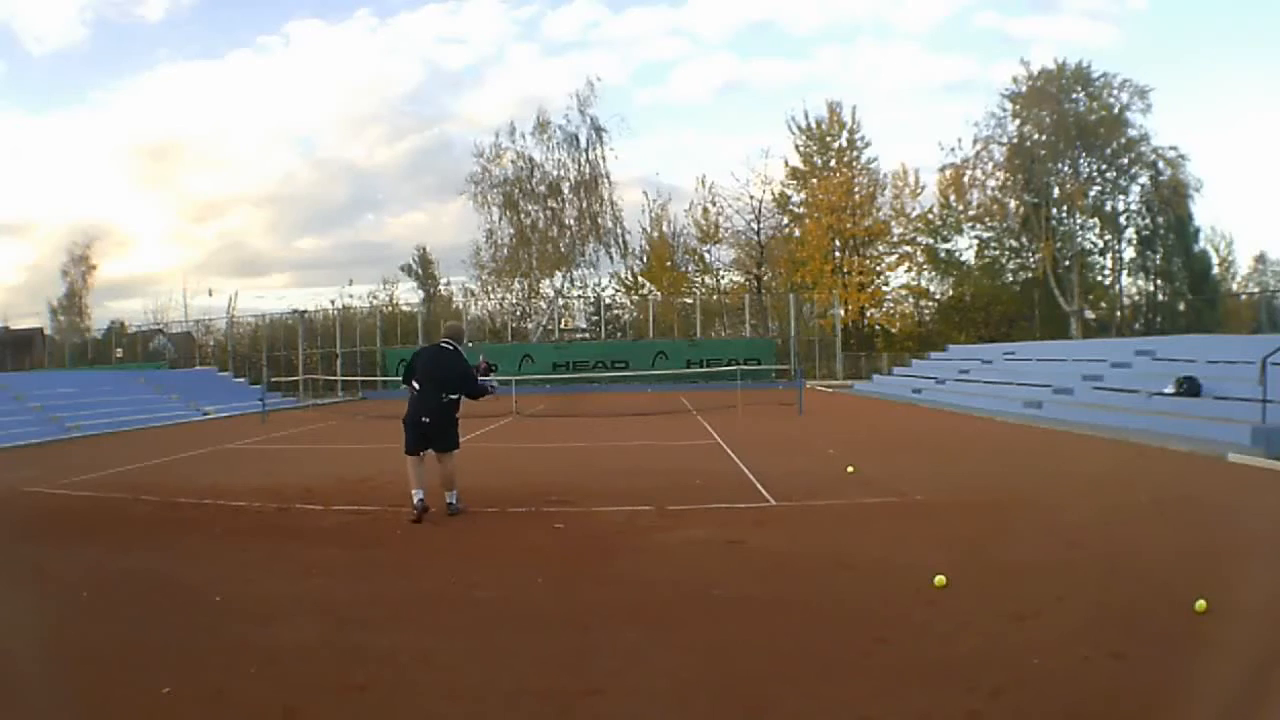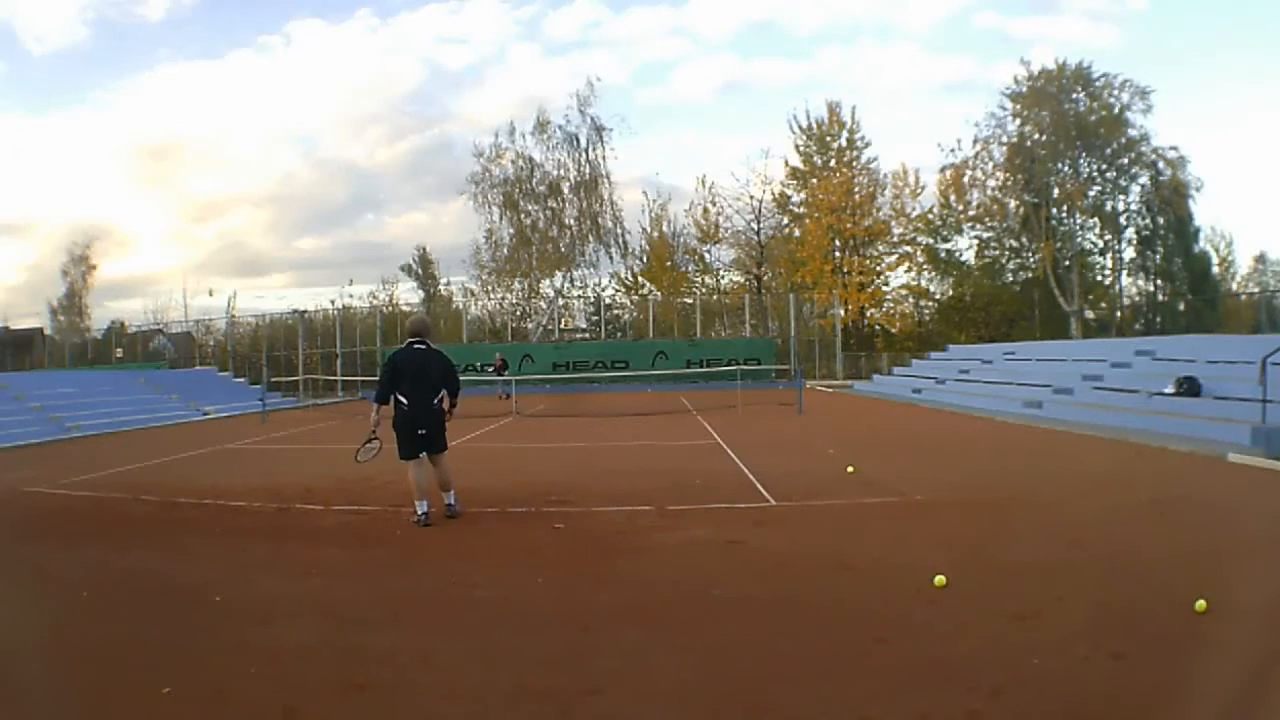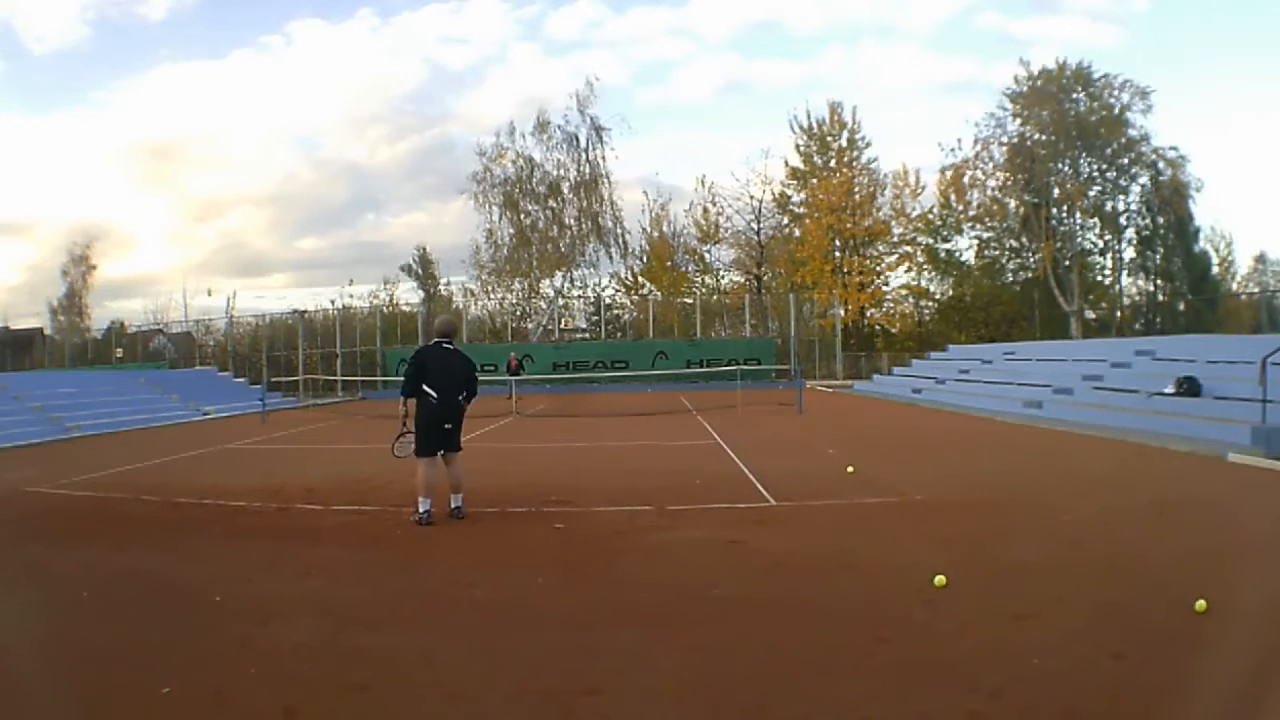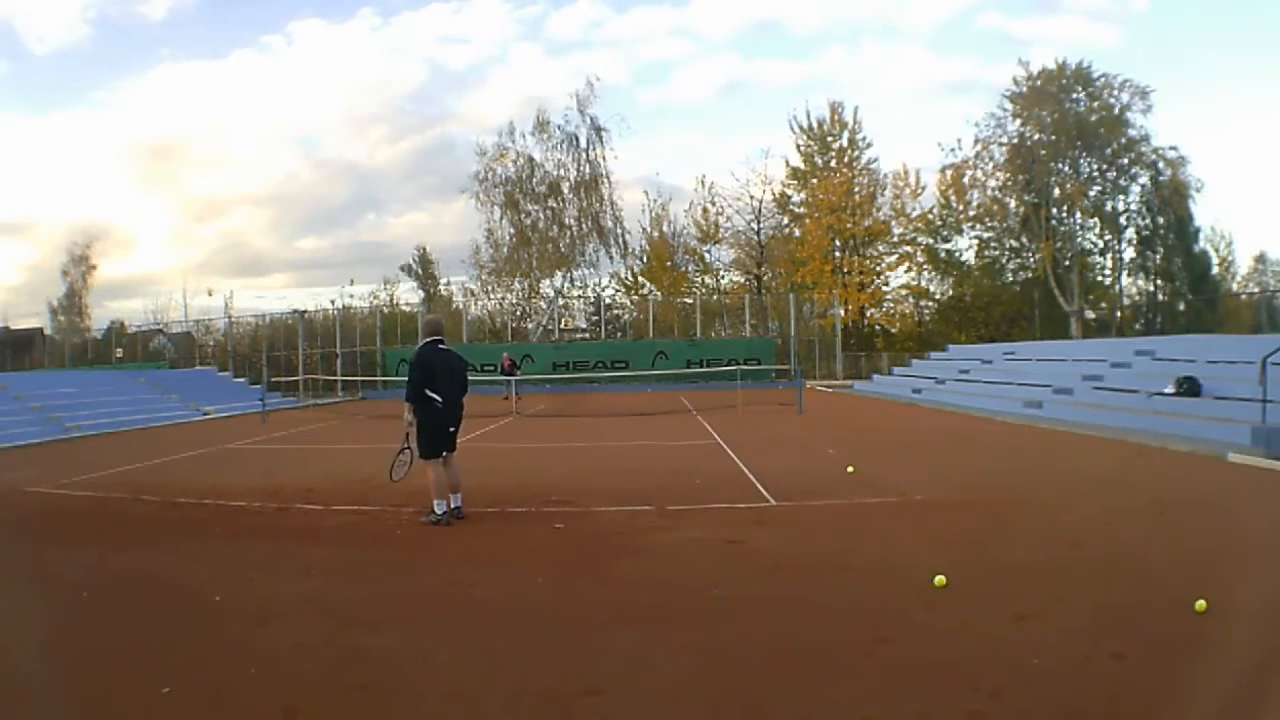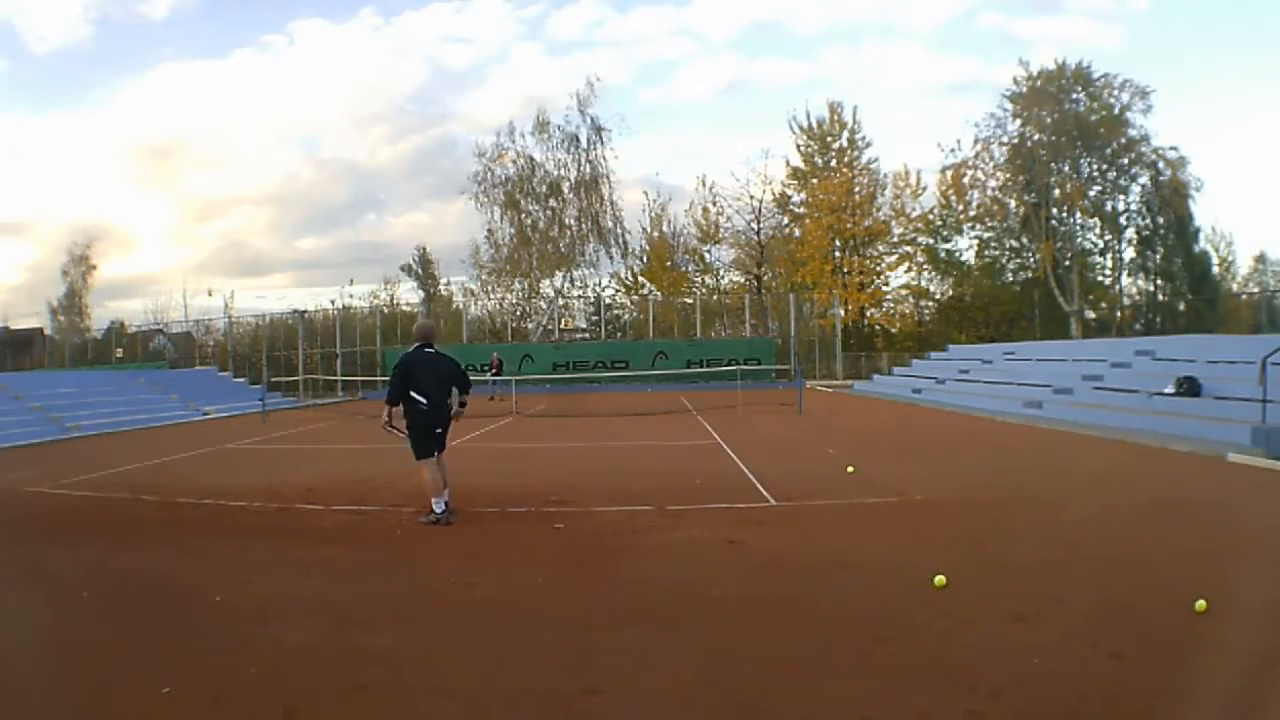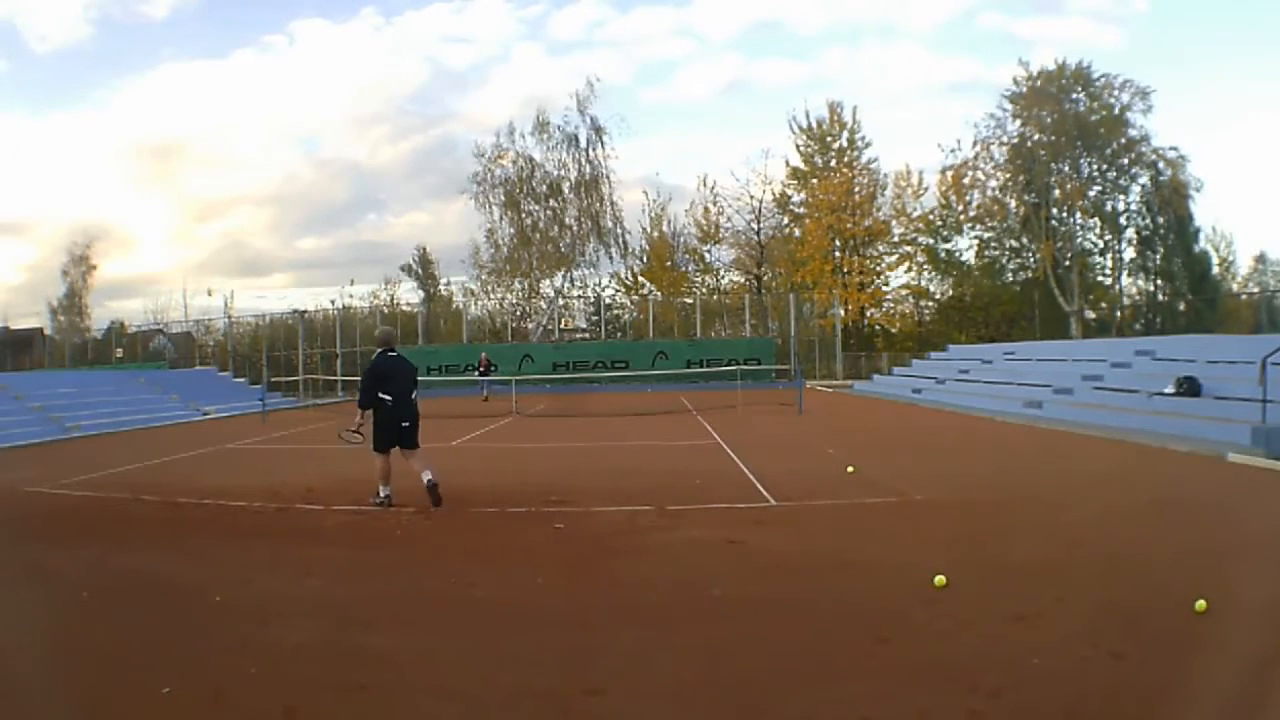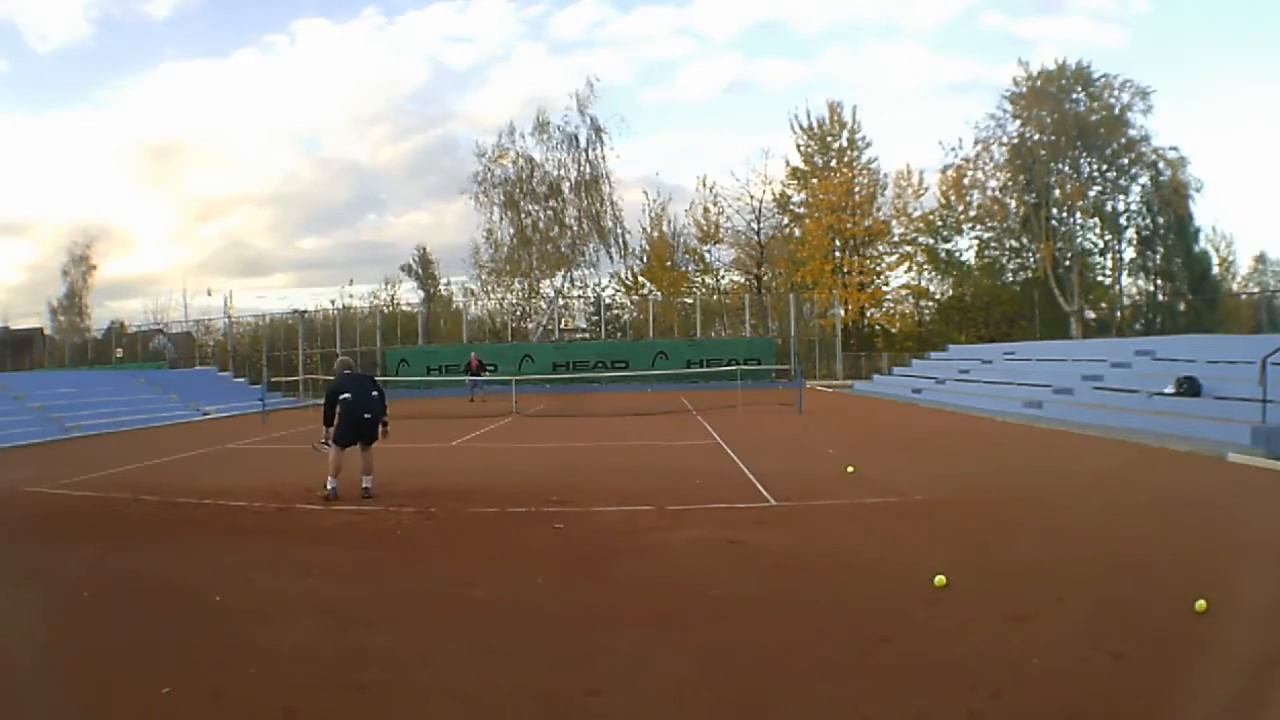
dt=0.7s
person 1, frame 1
left shoulder: (423, 352)
right shoulder: (462, 363)
left elbow: (407, 374)
right elbow: (473, 391)
left wrist: (414, 387)
right wrist: (489, 389)
left hip: (416, 413)
right hip: (443, 416)
left knee: (415, 457)
right knee: (445, 458)
left ankle: (418, 501)
right ankle: (451, 502)
person 1, frame 2
left shoulder: (397, 358)
right shoulder: (440, 358)
left elbow: (384, 387)
right elbow: (453, 386)
left wrist: (376, 412)
right wrist: (451, 407)
left hip: (407, 419)
right hip: (433, 417)
left knee: (415, 464)
right knee: (439, 460)
left ankle: (422, 512)
right ankle: (450, 504)
person 1, frame 3
left shoulder: (423, 353)
right shoulder: (464, 360)
left elbow: (410, 380)
right elbow: (471, 390)
left wrist: (403, 404)
right wrist: (461, 404)
left hip: (429, 414)
right hip: (453, 414)
left knee: (424, 461)
right knee: (452, 460)
left ankle: (424, 511)
right ankle: (457, 506)
person 1, frame 4
left shoulder: (422, 354)
right shoulder: (454, 357)
left elbow: (414, 386)
right elbow: (462, 387)
left wrist: (409, 411)
left hip: (430, 416)
right hip: (453, 413)
left knee: (432, 463)
right knee: (449, 459)
left ankle: (440, 512)
right ankle: (456, 506)
person 1, frame 5
left shoulder: (407, 360)
right shoulder: (447, 361)
left elbow: (395, 389)
right elbow: (464, 384)
left wrist: (387, 412)
right wrist: (461, 406)
left hip: (419, 418)
right hip: (442, 416)
left knee: (427, 462)
right knee: (437, 458)
left ankle: (439, 511)
right ankle: (443, 503)
person 1, frame 6
left shoulder: (375, 365)
right shoulder: (407, 363)
left elbow: (367, 393)
left wrist: (361, 415)
left hip: (386, 415)
right hip: (409, 413)
left knee: (382, 455)
right knee: (411, 454)
left ankle: (384, 495)
right ankle: (429, 481)
person 1, frame 7
left shoulder: (336, 384)
right shoulder: (368, 379)
left elbow: (329, 408)
right elbow: (382, 400)
left wrist: (327, 430)
right wrist: (384, 423)
left hip: (350, 411)
right hip: (372, 412)
left knee: (337, 448)
right knee: (367, 448)
left ankle: (331, 488)
right ankle: (367, 487)
